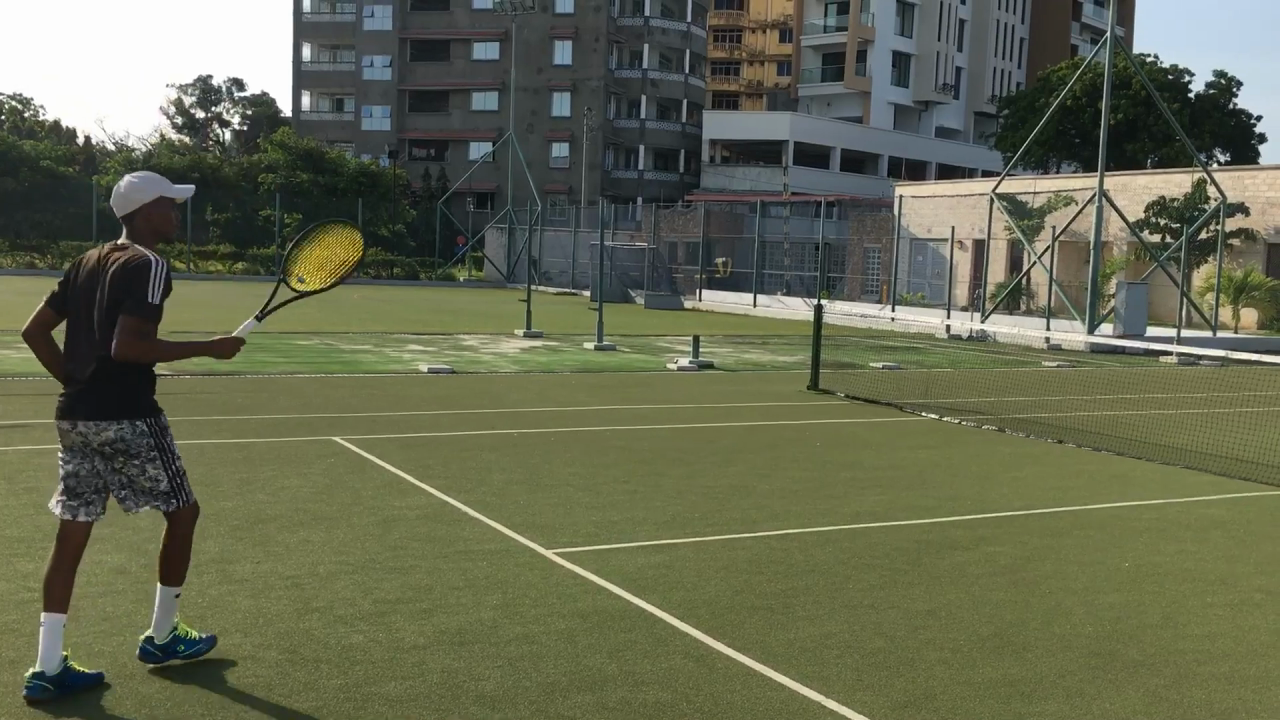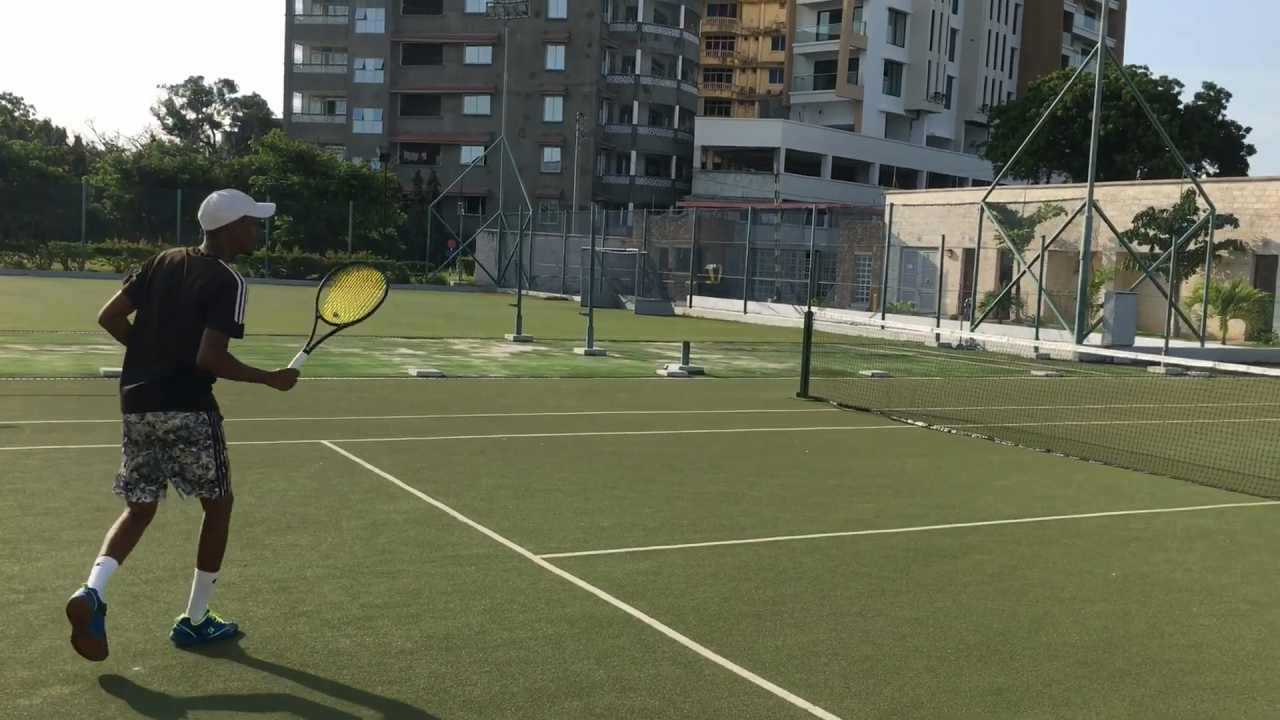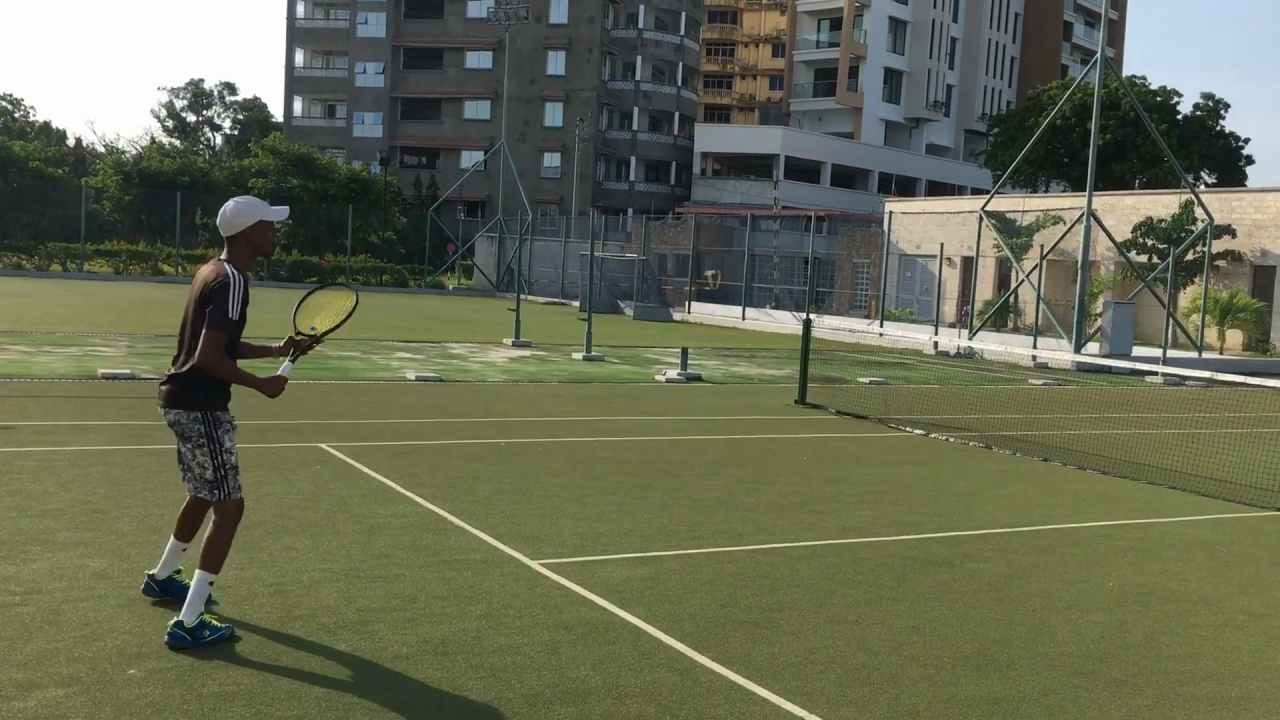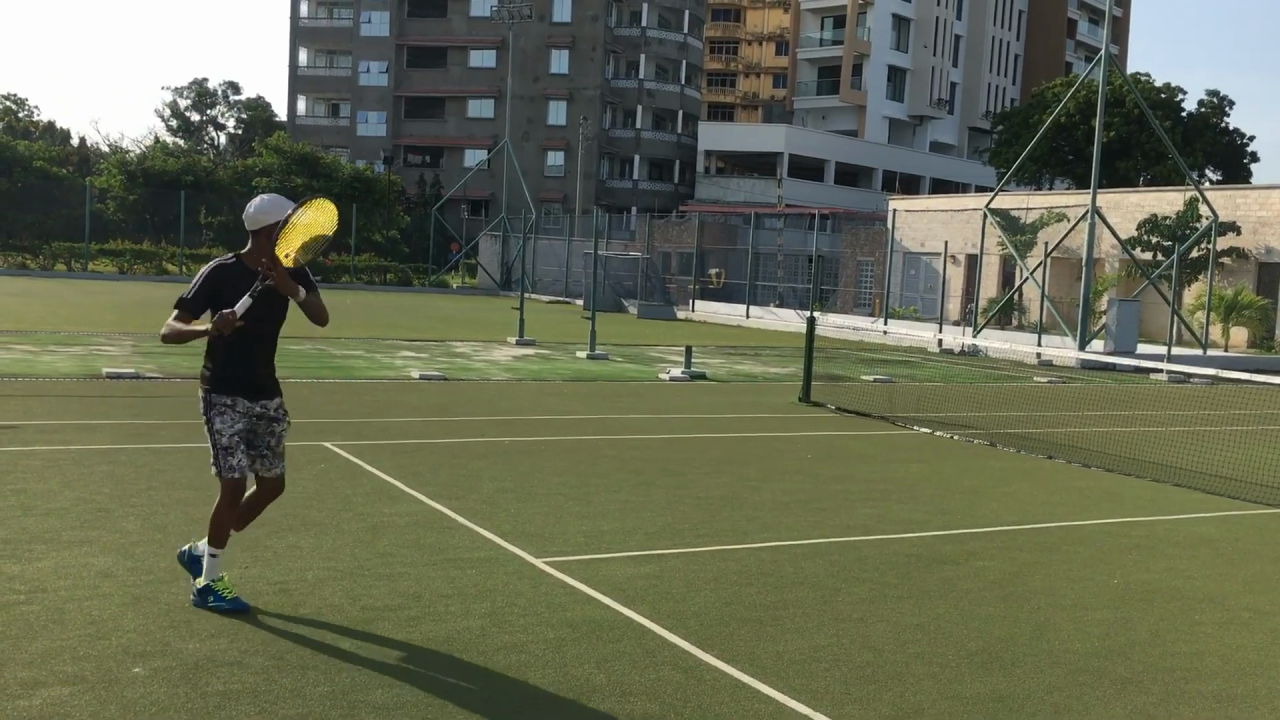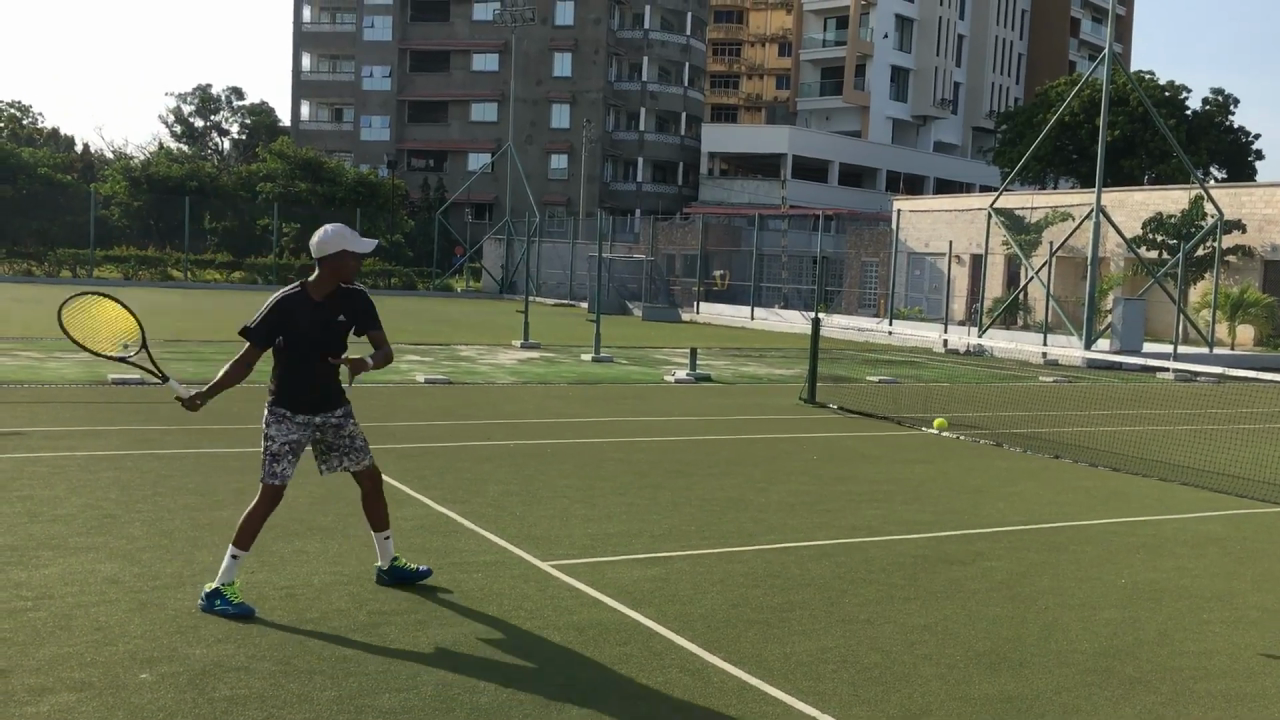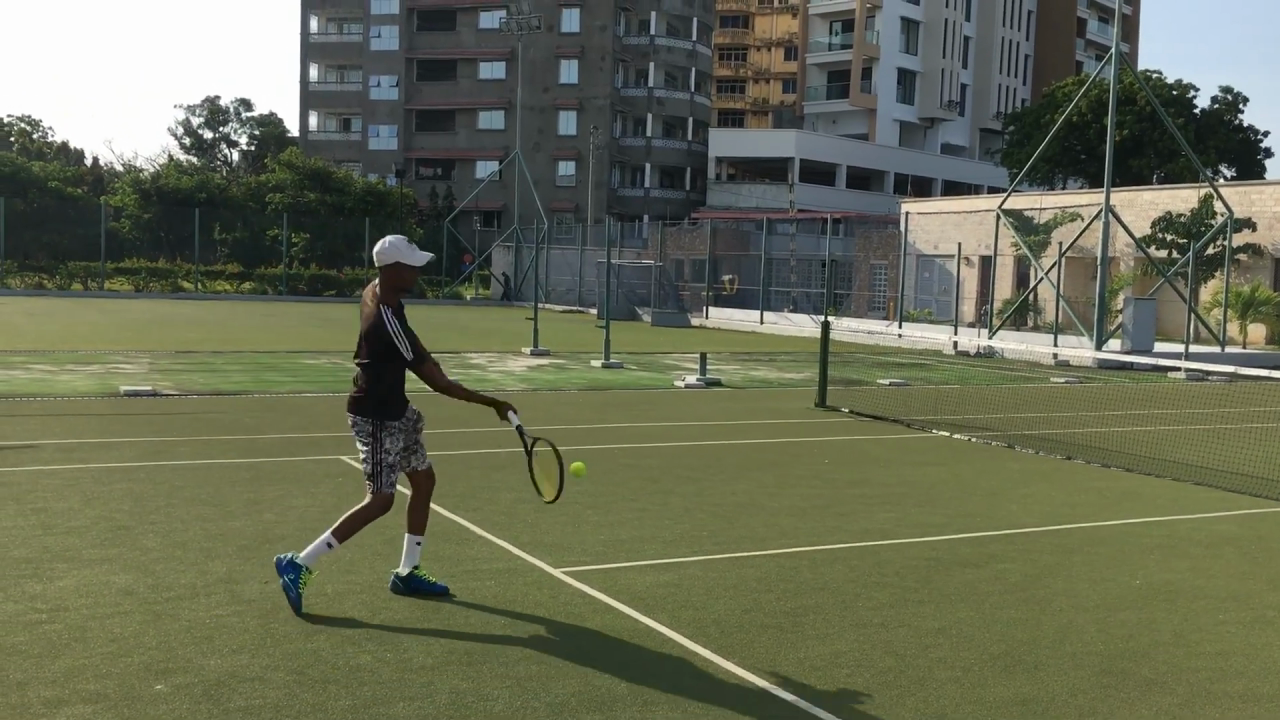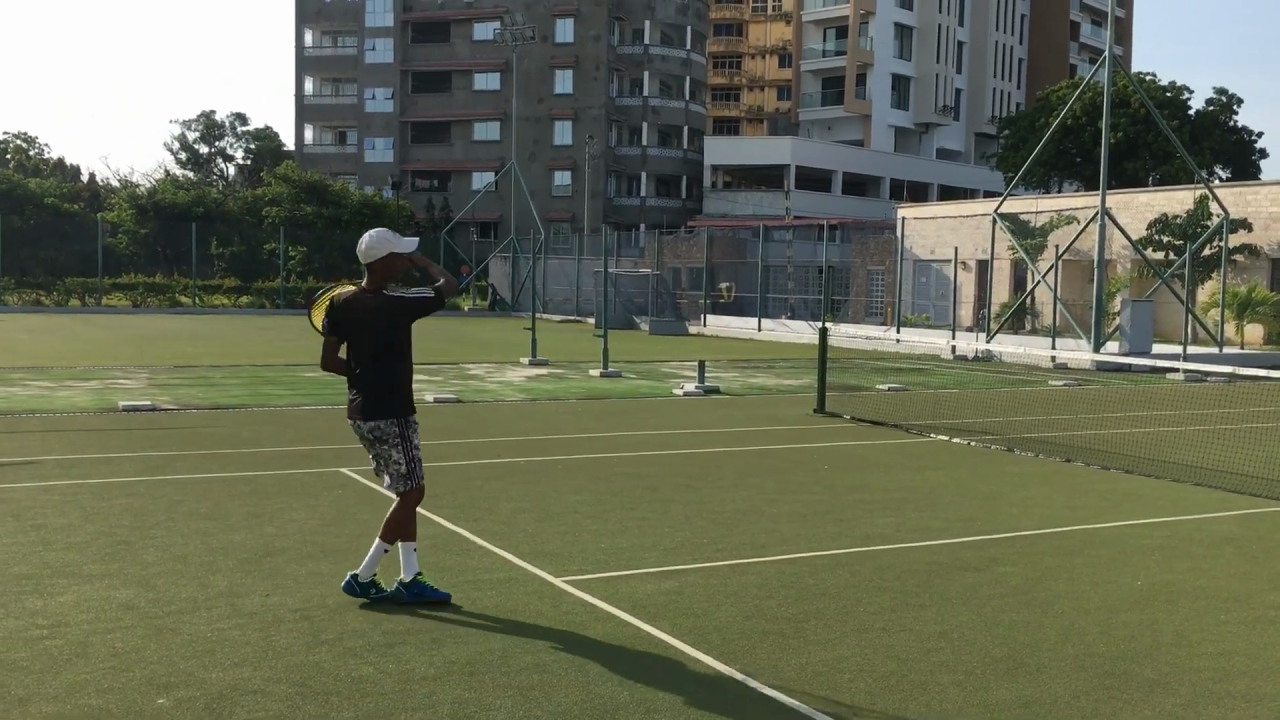
dt=0.4s
person 1, frame 1
left shoulder: (85, 262)
right shoulder: (149, 265)
left elbow: (35, 332)
right elbow: (126, 346)
right wrist: (207, 348)
left hip: (75, 416)
right hip: (128, 416)
left knee: (72, 532)
right knee: (183, 512)
left ankle: (47, 668)
right ankle: (163, 635)
person 1, frame 2
left shoulder: (161, 262)
right shoulder: (229, 283)
left elbow: (109, 319)
right elbow: (208, 358)
right wrist: (269, 378)
left hip: (136, 404)
right hip: (186, 409)
left knee: (138, 510)
right knee: (218, 504)
left ankle: (92, 593)
right ankle: (195, 619)
person 1, frame 3
left shoulder: (216, 273)
right shoulder: (230, 282)
right elbow: (206, 357)
left wrist: (281, 349)
right wrist: (259, 384)
left hip: (193, 405)
right hip: (199, 407)
left knee: (208, 493)
right knee: (229, 508)
left ankle: (163, 575)
right ankle: (188, 621)
person 1, frame 4
left shoulder: (291, 270)
right shoulder: (218, 273)
left elbow: (321, 318)
right elbow: (168, 332)
left wrist: (293, 289)
right wrist: (207, 329)
left hip: (266, 395)
right hip: (224, 396)
left knee: (272, 486)
right knee: (235, 486)
left ankle: (199, 552)
right ankle: (208, 582)
person 1, frame 5
left shoulder: (356, 300)
right shoulder: (284, 304)
left elbow: (384, 350)
right elbow: (245, 361)
left wrist: (367, 363)
right wrist: (204, 395)
left hip: (333, 408)
right hip: (287, 412)
left knee: (371, 479)
right knee: (270, 494)
left ankle: (388, 563)
right ankle: (220, 587)
person 1, frame 6
left shoulder: (382, 290)
right shoulder: (386, 322)
right elbow: (435, 381)
left wrist: (418, 363)
right wrist: (489, 402)
left hip: (394, 409)
right hip: (376, 417)
left knee: (424, 480)
right knee: (379, 501)
left ankle: (407, 572)
right ankle: (298, 563)
person 1, frame 7
left shoulder: (338, 302)
right shoulder: (397, 304)
left elbow: (327, 362)
right elbow: (448, 287)
right wrist: (423, 261)
left hip: (361, 411)
right hip: (390, 416)
left knee: (406, 489)
right knee: (412, 493)
left ankle: (410, 579)
right ankle: (362, 578)
